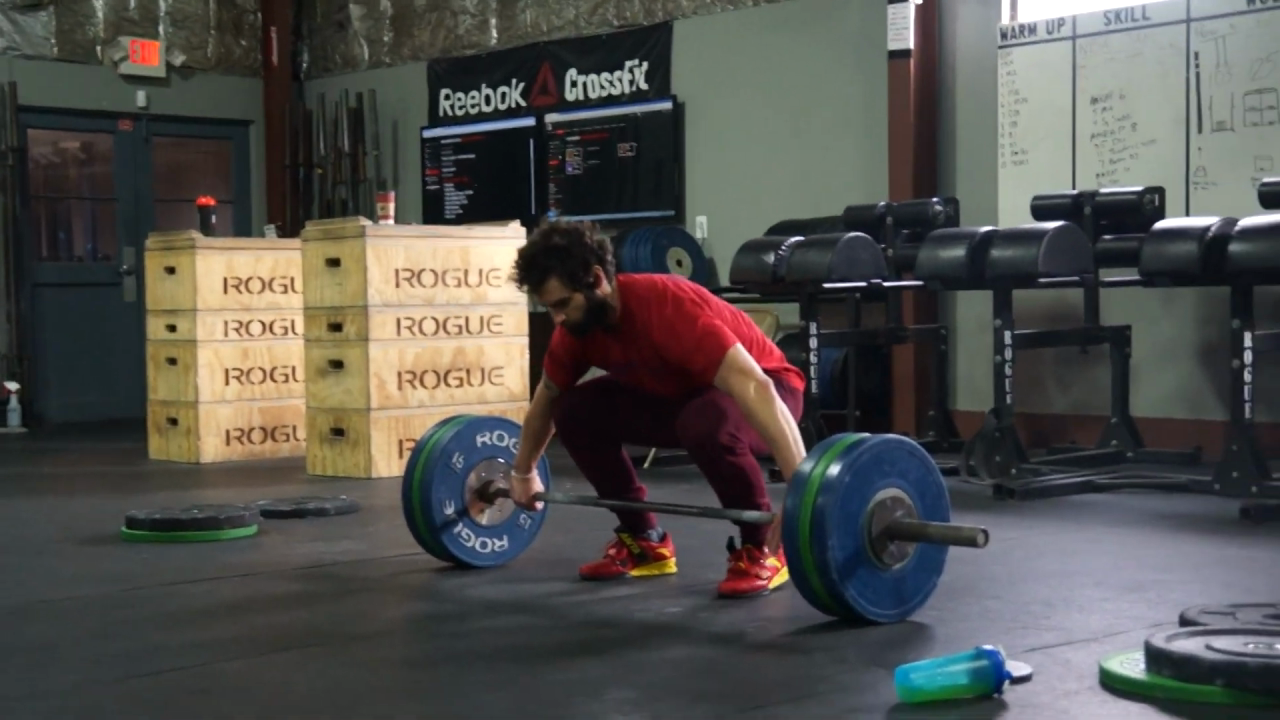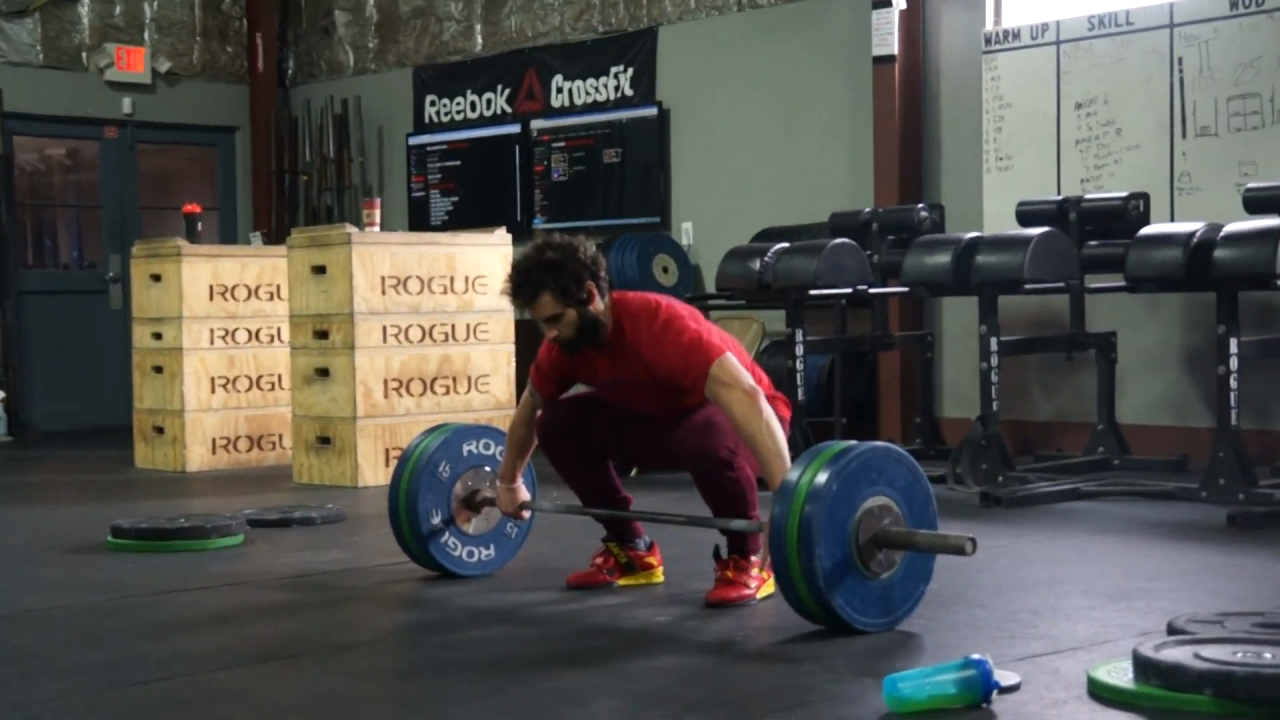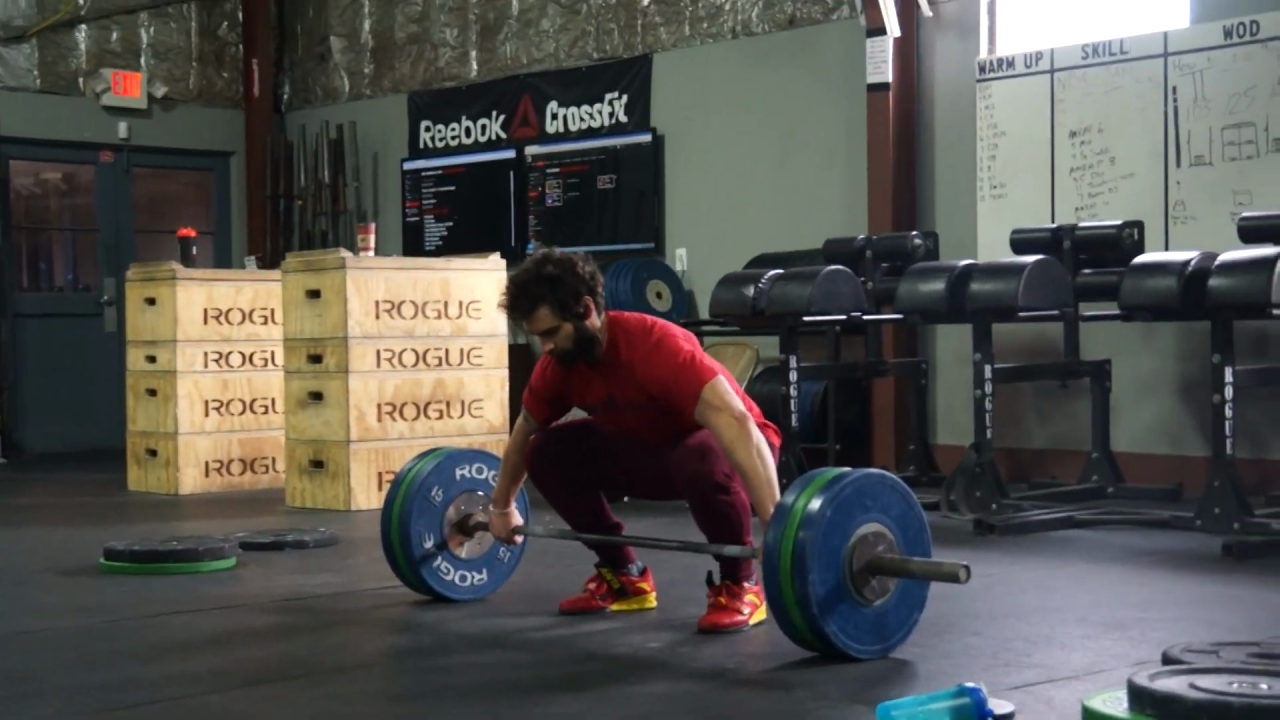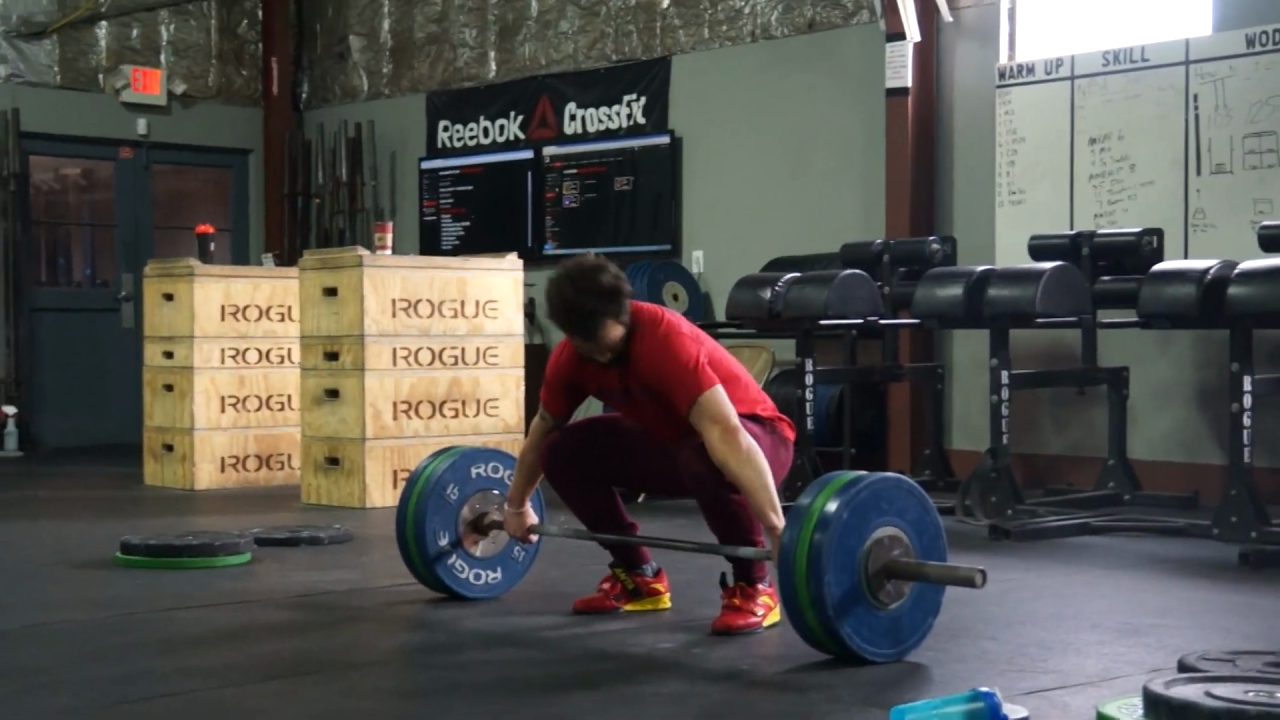
dt=0.2s
person 1, frame 1
left shoulder: (667, 307)
right shoulder: (576, 328)
left elbow: (753, 388)
right elbow: (546, 397)
right wrist: (523, 473)
left hip: (765, 387)
left knee: (706, 426)
right knee: (572, 410)
left ankle: (759, 550)
right ankle: (644, 539)
person 1, frame 2
left shoulder: (657, 325)
right shoulder: (564, 345)
left elbow: (744, 398)
right elbow: (530, 408)
right wrist: (508, 482)
left hip: (743, 409)
left knee: (704, 441)
right knee: (556, 424)
left ankle: (745, 560)
right ankle: (631, 549)
person 1, frame 3
left shoulder: (653, 345)
right shoulder: (557, 366)
left elbow: (735, 422)
right elbow: (525, 432)
right wrist: (502, 507)
left hip: (729, 446)
left knee: (701, 462)
right knee: (545, 453)
left ankle: (740, 586)
right ankle: (624, 575)
person 1, frame 4
left shoulder: (662, 337)
right shoulder: (570, 356)
left elbow: (724, 435)
right elbow: (544, 427)
left wrist: (780, 532)
right wrist: (517, 506)
left hip: (754, 435)
right hip: (669, 440)
left knee: (706, 463)
right knee: (562, 452)
left ankle: (753, 587)
right ankle: (638, 574)
